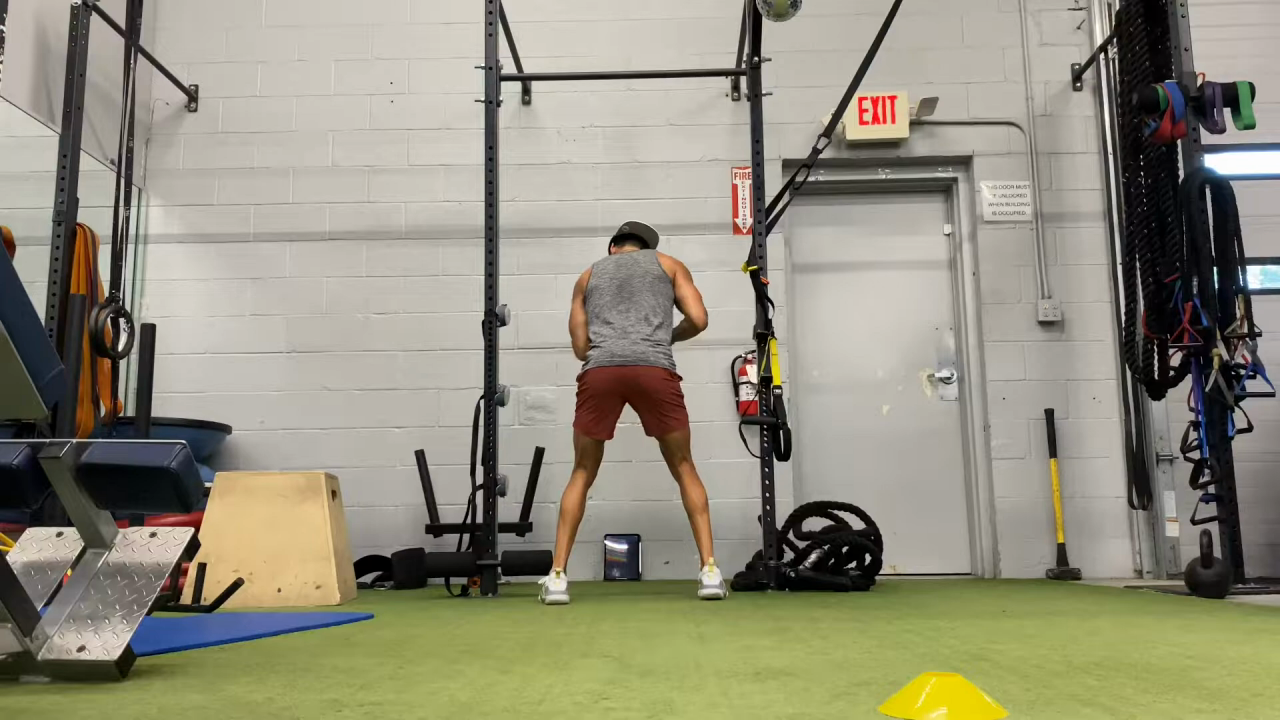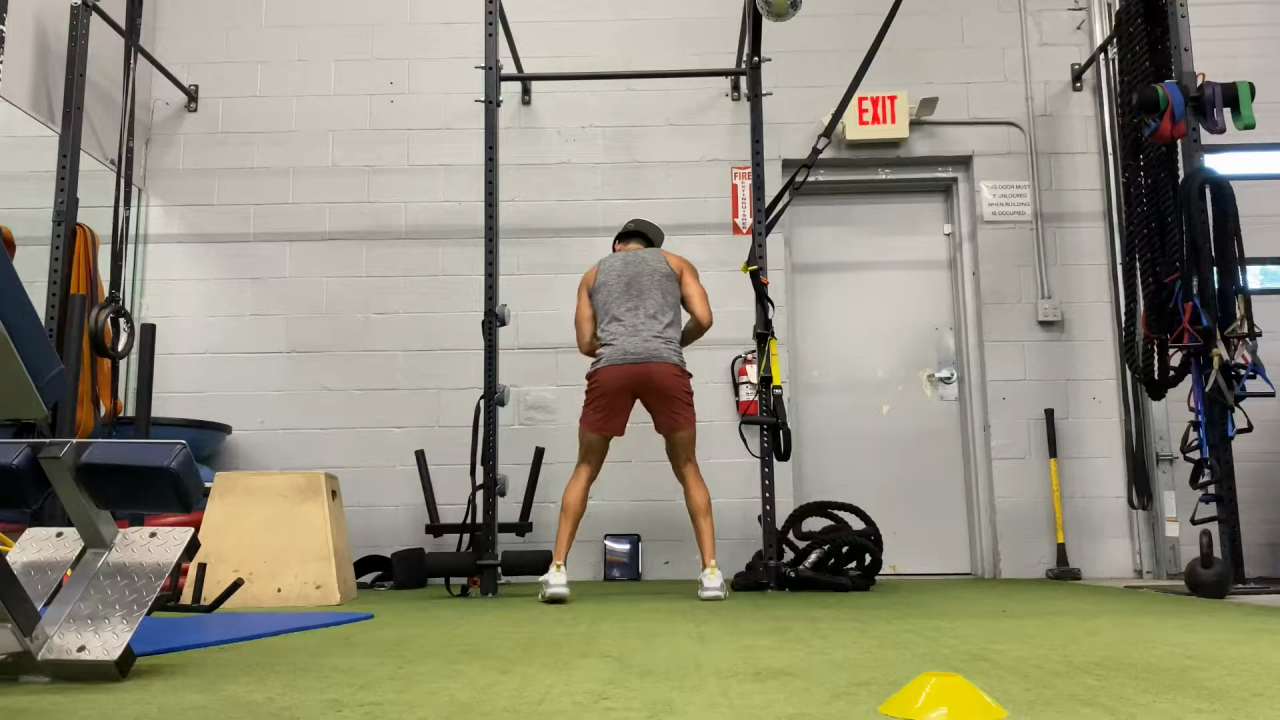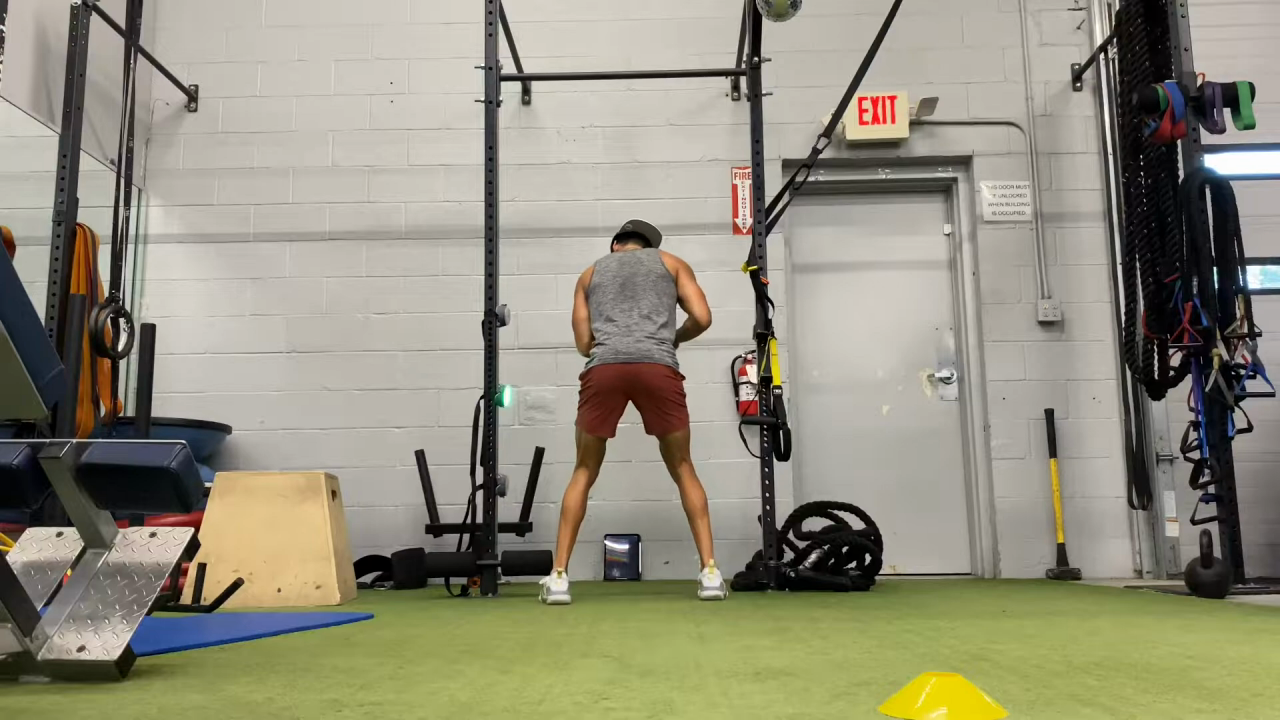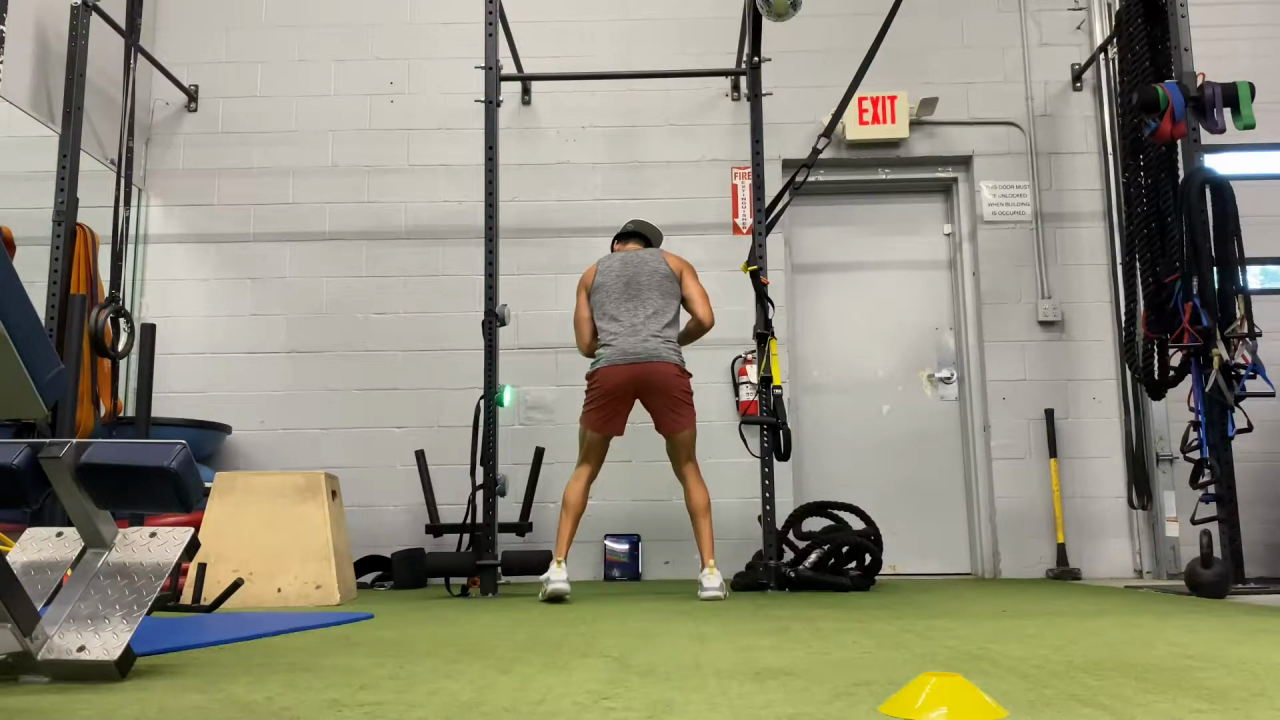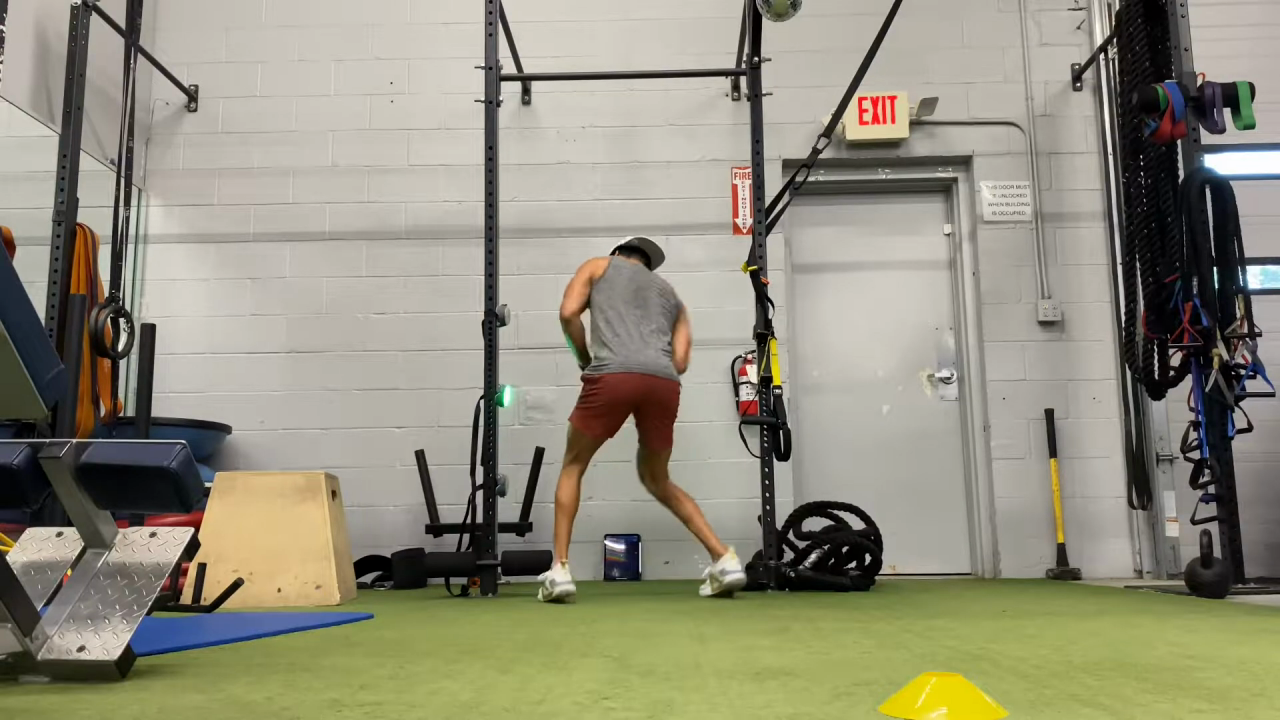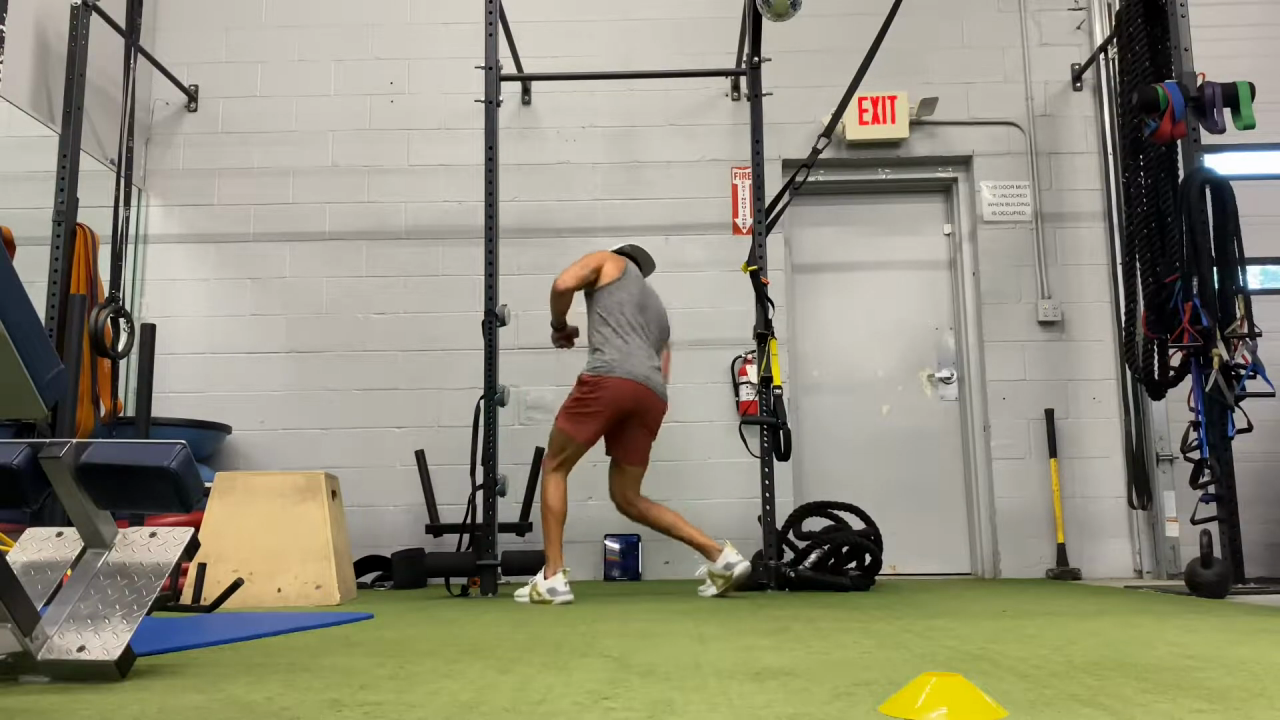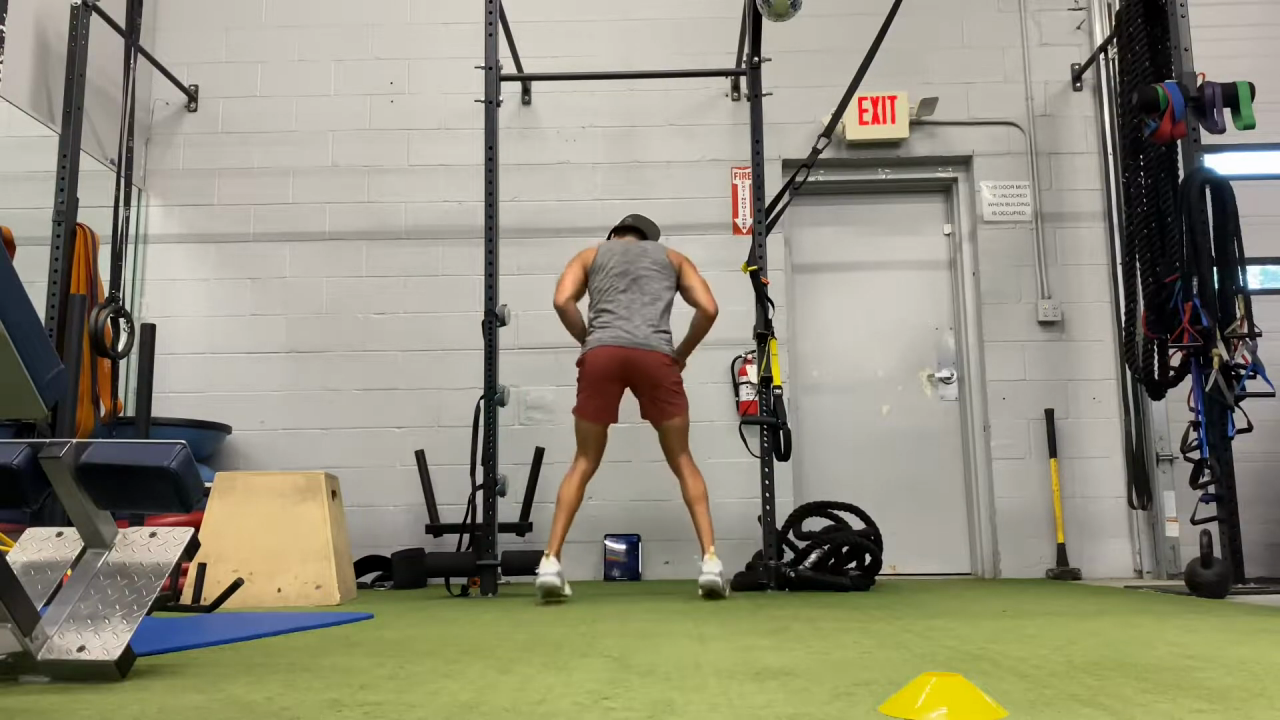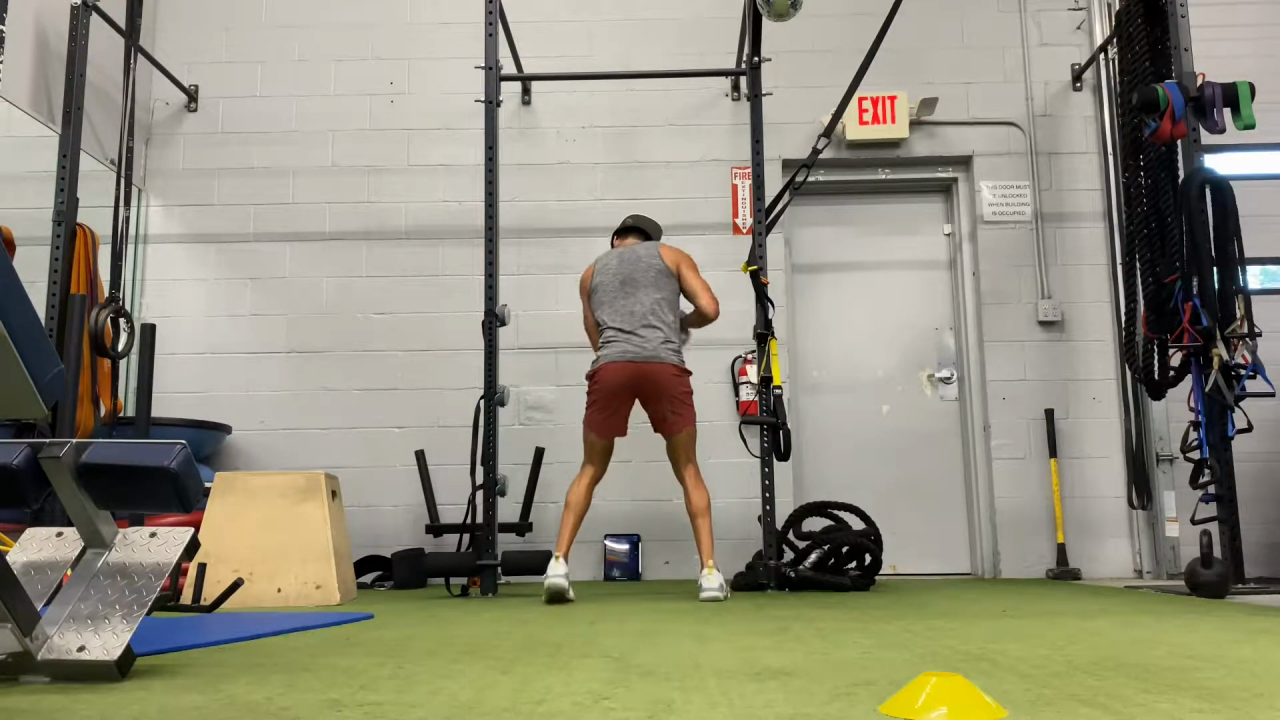
dt=0.2s
person 1, frame 1
left shoulder: (589, 275)
right shoulder: (669, 265)
left elbow: (580, 345)
right elbow: (698, 319)
left hip: (600, 371)
right hip: (654, 370)
left knee: (582, 474)
right knee: (684, 470)
left ankle: (557, 576)
right ankle: (709, 570)
person 1, frame 2
left shoulder: (594, 274)
right shoulder: (675, 263)
left elbow: (586, 342)
right elbow: (703, 318)
left hip: (610, 369)
right hip: (665, 368)
left knee: (585, 470)
right knee: (688, 471)
left ankle: (558, 570)
right ankle: (711, 572)
person 1, frame 3
left shoulder: (591, 274)
right shoulder: (671, 263)
left elbow: (584, 343)
right elbow: (702, 317)
left hip: (604, 370)
right hip: (657, 368)
left knee: (584, 473)
right knee: (683, 471)
left ankle: (558, 576)
right ankle: (710, 572)
person 1, frame 4
left shoulder: (593, 273)
right shoulder: (674, 263)
left elbow: (585, 344)
right elbow: (704, 318)
left hip: (611, 370)
right hip: (665, 368)
left knee: (586, 469)
right knee: (687, 470)
left ankle: (558, 567)
right ankle: (710, 573)
person 1, frame 5
left shoulder: (599, 266)
right shoulder: (669, 294)
left elbow: (568, 313)
right elbow: (680, 362)
left wrist: (584, 357)
left hip: (612, 376)
right hip: (663, 384)
left knee: (572, 468)
right knee: (657, 482)
left ankle: (561, 571)
right ankle: (725, 560)
person 1, frame 6
left shoulder: (609, 261)
right shoulder: (657, 310)
left elbow: (563, 284)
left wrist: (559, 326)
left hip: (610, 382)
right hip: (651, 395)
left knee: (554, 469)
right knee: (627, 498)
left ankle: (554, 578)
right ankle: (723, 555)
person 1, frame 7
left shoulder: (593, 254)
right shoulder: (671, 257)
left elbow: (562, 300)
right elbow: (709, 308)
right wrist: (681, 354)
left hip: (603, 354)
right hip: (655, 357)
left knee: (584, 464)
right knee: (682, 461)
left ankle: (551, 562)
right ankle: (711, 561)
person 1, frame 8
left shoulder: (593, 271)
right shoulder: (671, 256)
right elbow: (709, 310)
left hip: (611, 368)
right hip: (664, 366)
left knee: (591, 471)
right knee: (688, 472)
left ankle: (558, 564)
right ankle: (709, 573)
